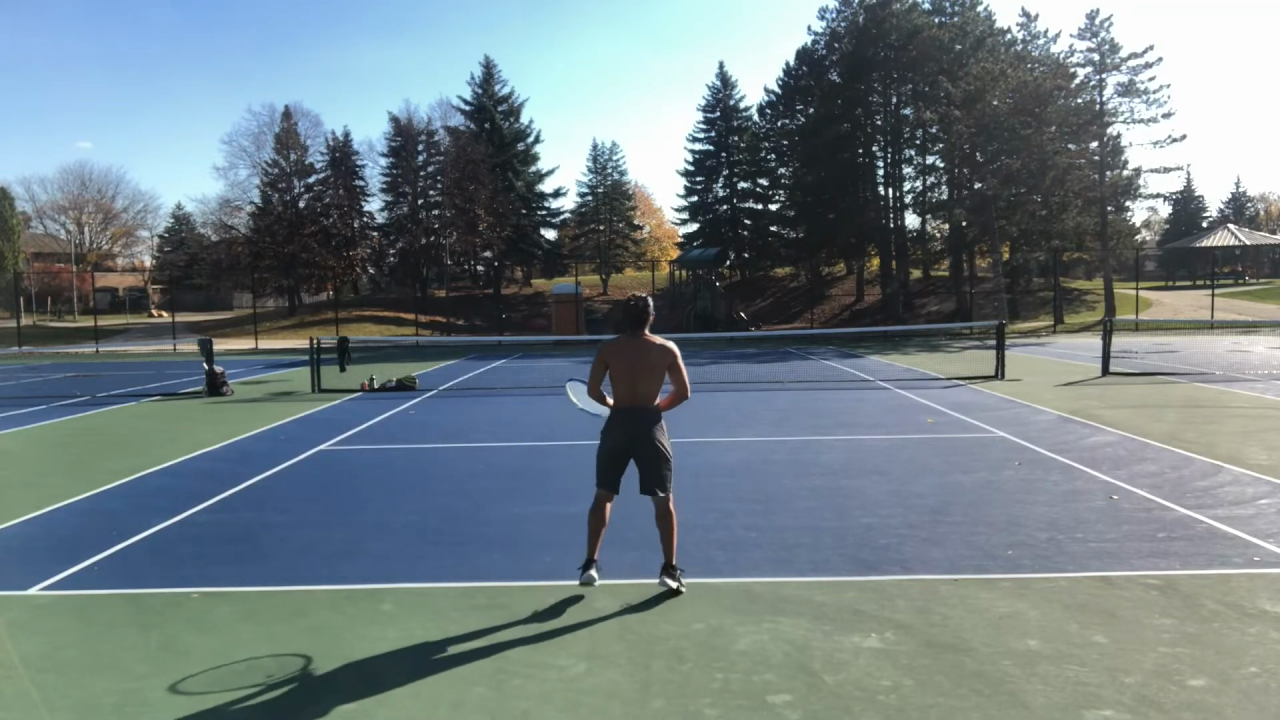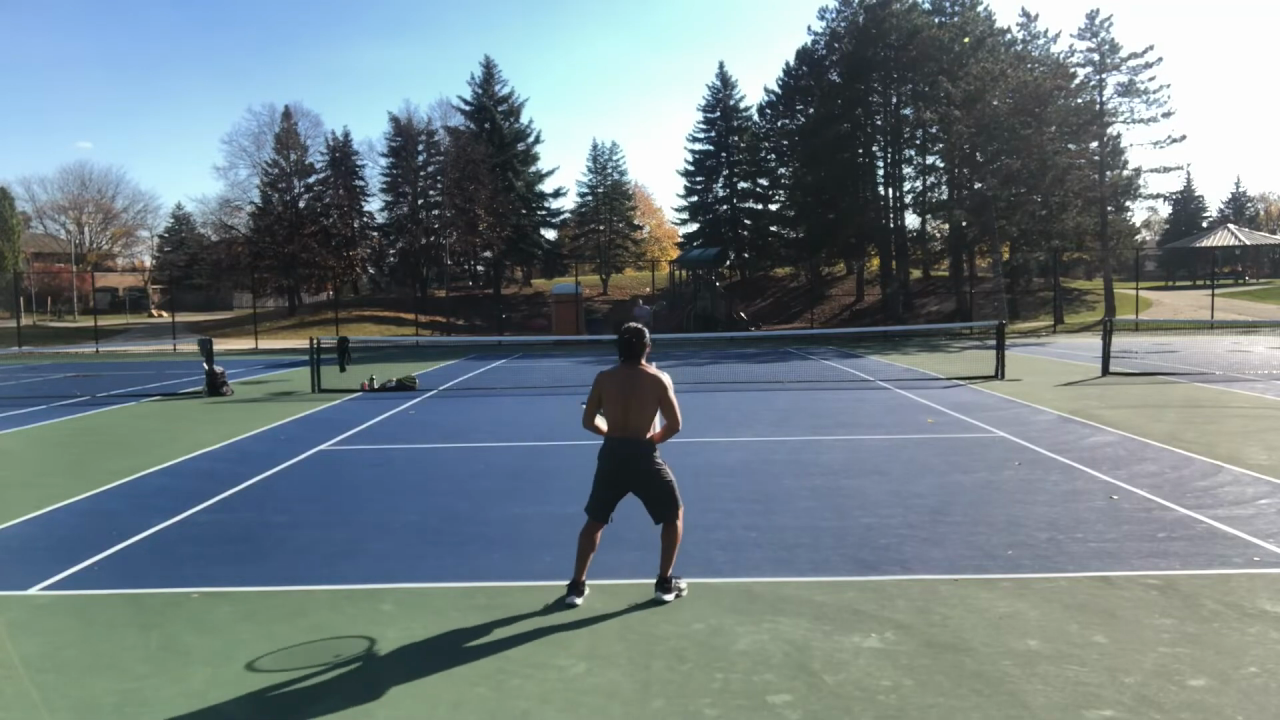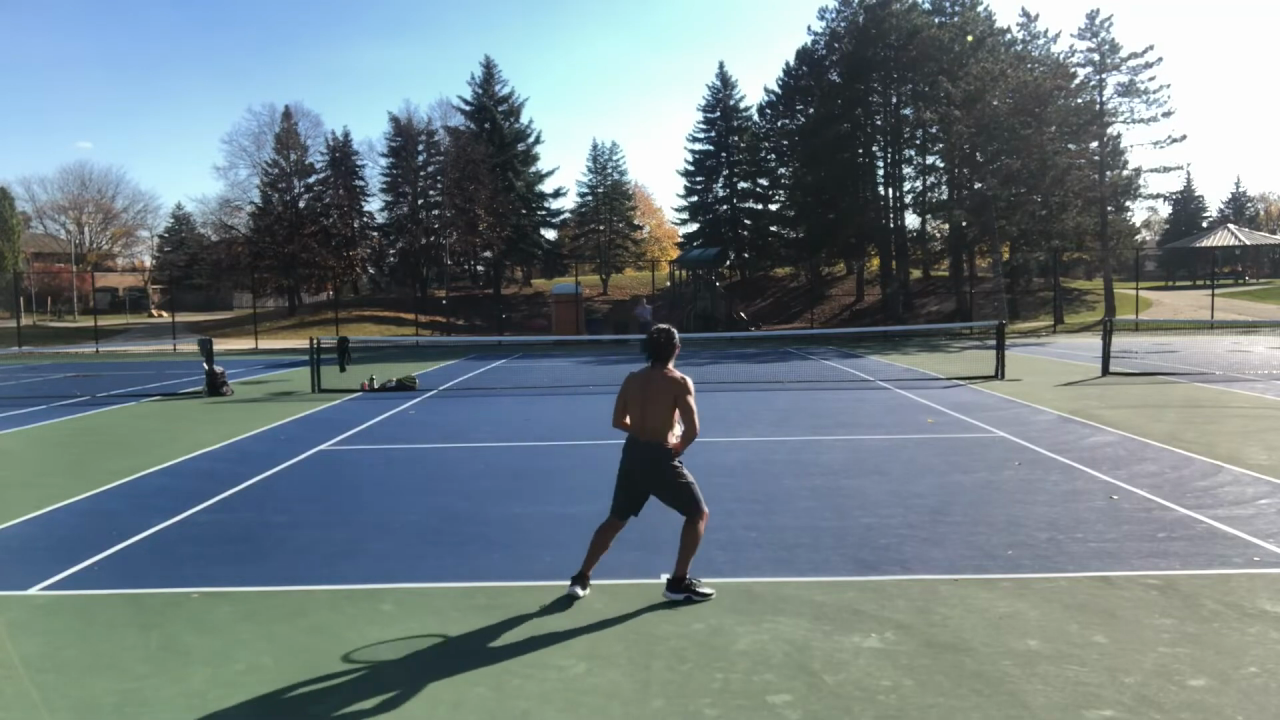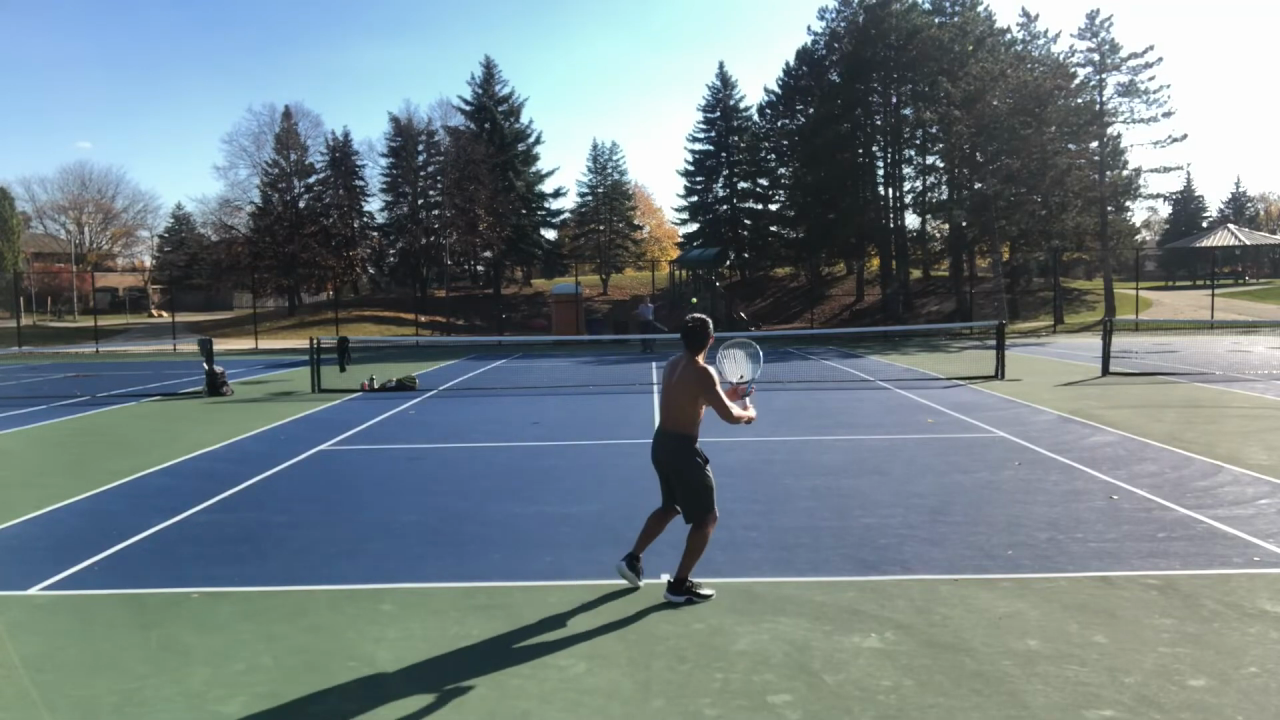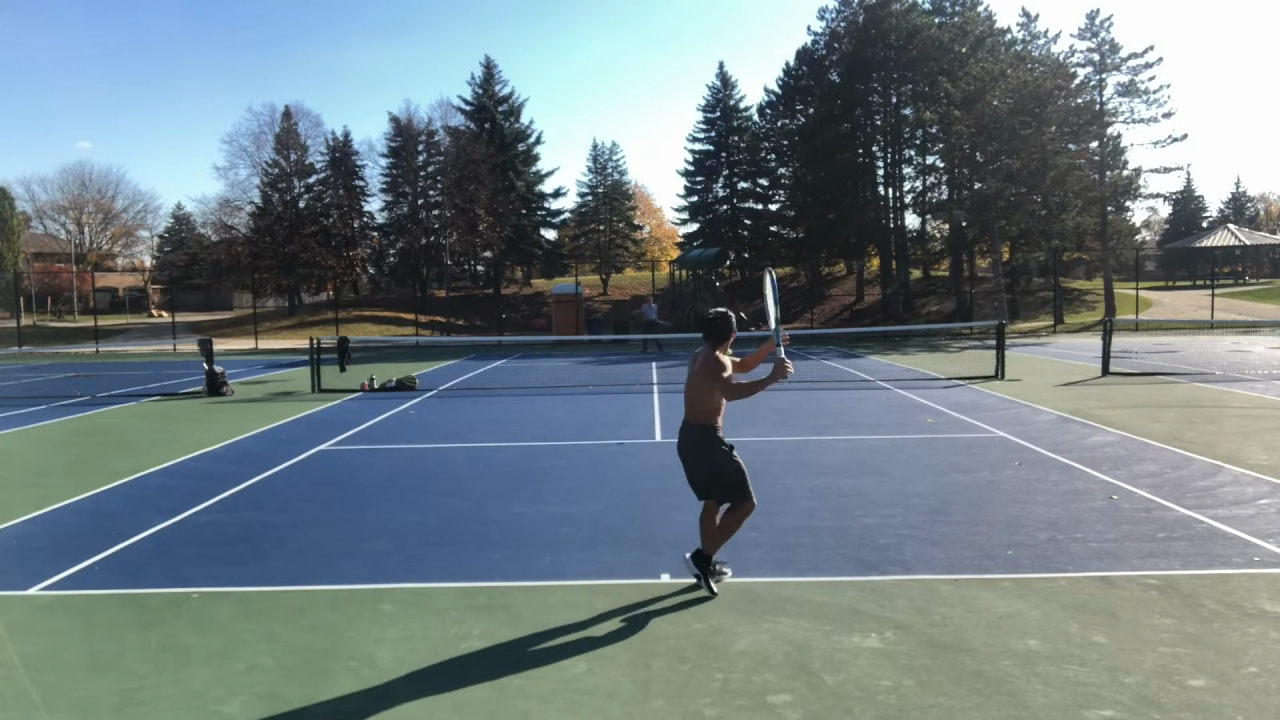
dt=0.2s
person 1, frame 1
left shoulder: (608, 349)
right shoulder: (667, 349)
left elbow: (593, 391)
right elbow: (683, 392)
left hip: (618, 423)
right hip: (649, 424)
left knee: (603, 495)
right knee: (663, 499)
left ankle: (590, 563)
right ankle: (670, 569)
person 1, frame 2
left shoulder: (604, 378)
right shoulder: (659, 379)
left elbow: (589, 421)
right elbow: (674, 425)
left hip: (612, 454)
right hip: (644, 456)
left knee: (594, 521)
right knee: (673, 513)
left ankle: (576, 586)
right ankle: (665, 582)
person 1, frame 3
left shoulder: (632, 379)
right shoulder: (680, 383)
left elbow: (619, 421)
right elbow: (692, 430)
right wrist: (678, 448)
left hip: (633, 454)
right hip: (661, 459)
left knee: (616, 519)
right knee: (698, 515)
left ankle: (582, 578)
right ankle: (679, 583)
person 1, frame 4
left shoulder: (673, 364)
right shoulder: (701, 372)
right elbow: (728, 415)
left wrist: (727, 396)
right wrist: (747, 414)
left hip: (662, 443)
right hip: (683, 449)
left knee: (669, 507)
right knee: (706, 518)
left ankle: (633, 559)
right ankle: (680, 585)
person 1, frame 5
left shoulder: (702, 356)
right shoulder: (716, 361)
left elbow: (740, 366)
right elbow: (731, 393)
left wrist: (767, 347)
right wrist: (772, 378)
left hip: (688, 436)
right hip: (706, 440)
left knee: (712, 501)
right knee: (744, 503)
left ankle: (704, 561)
right ankle: (702, 558)
